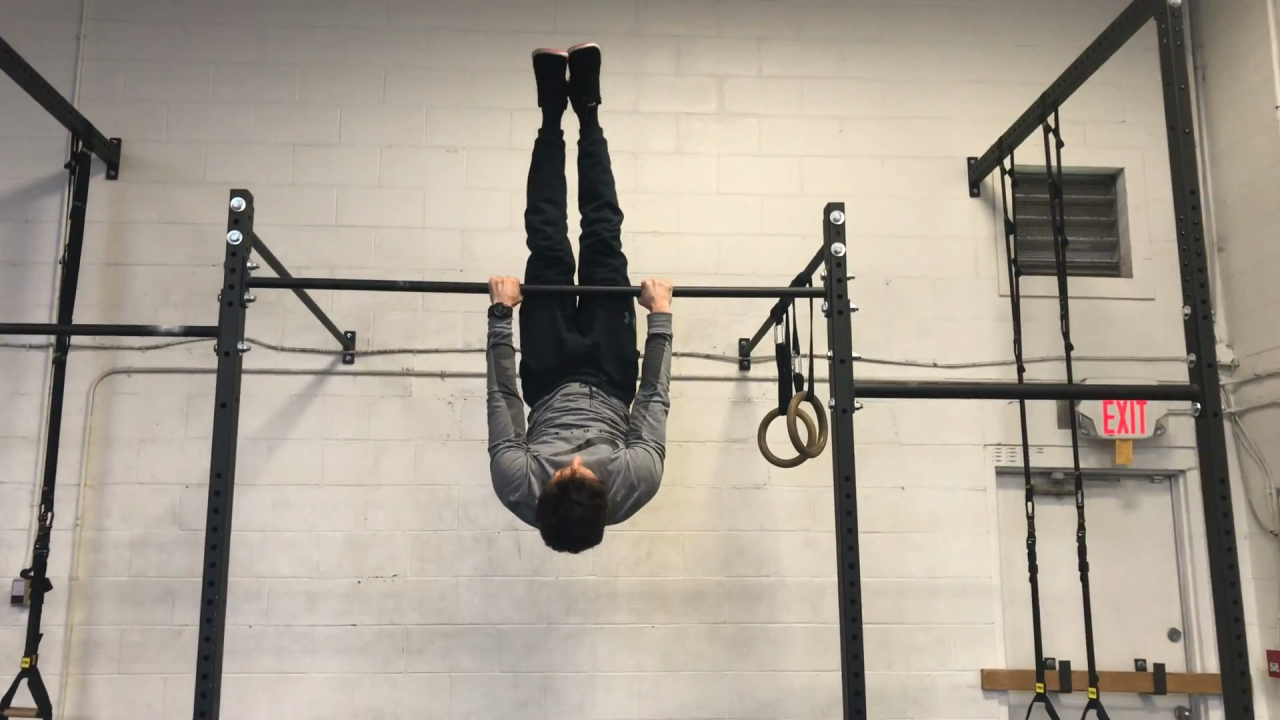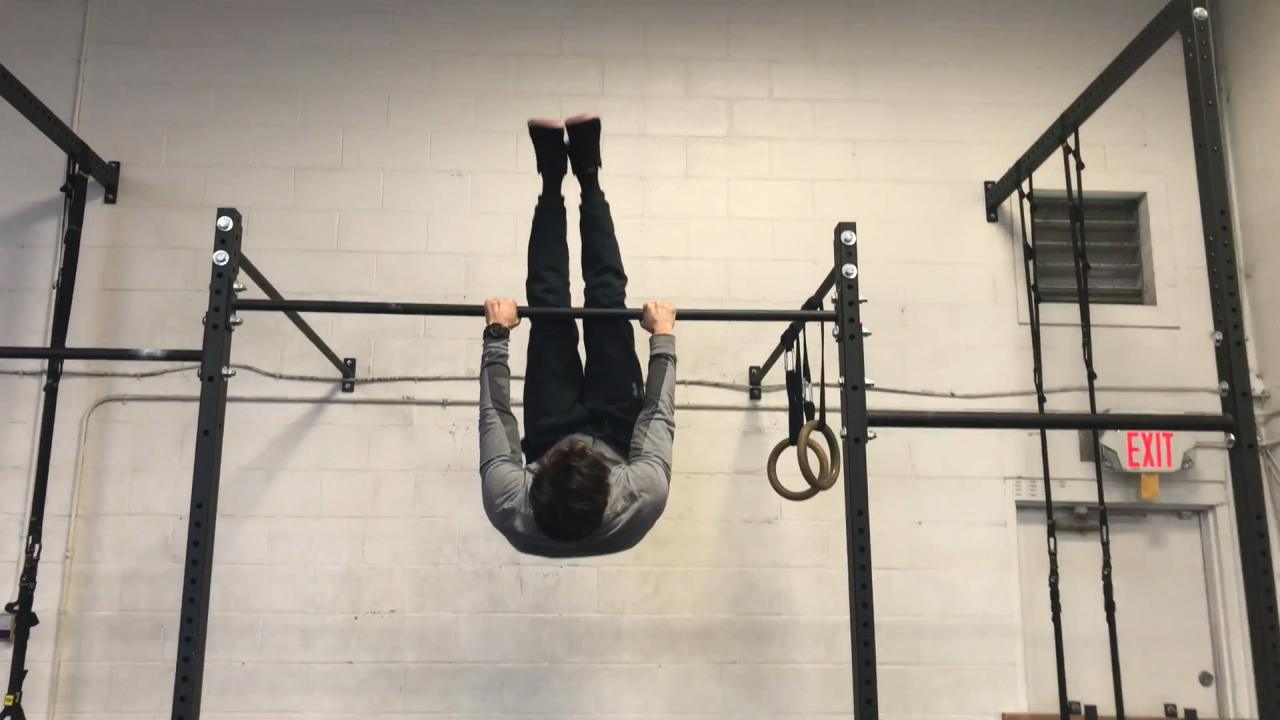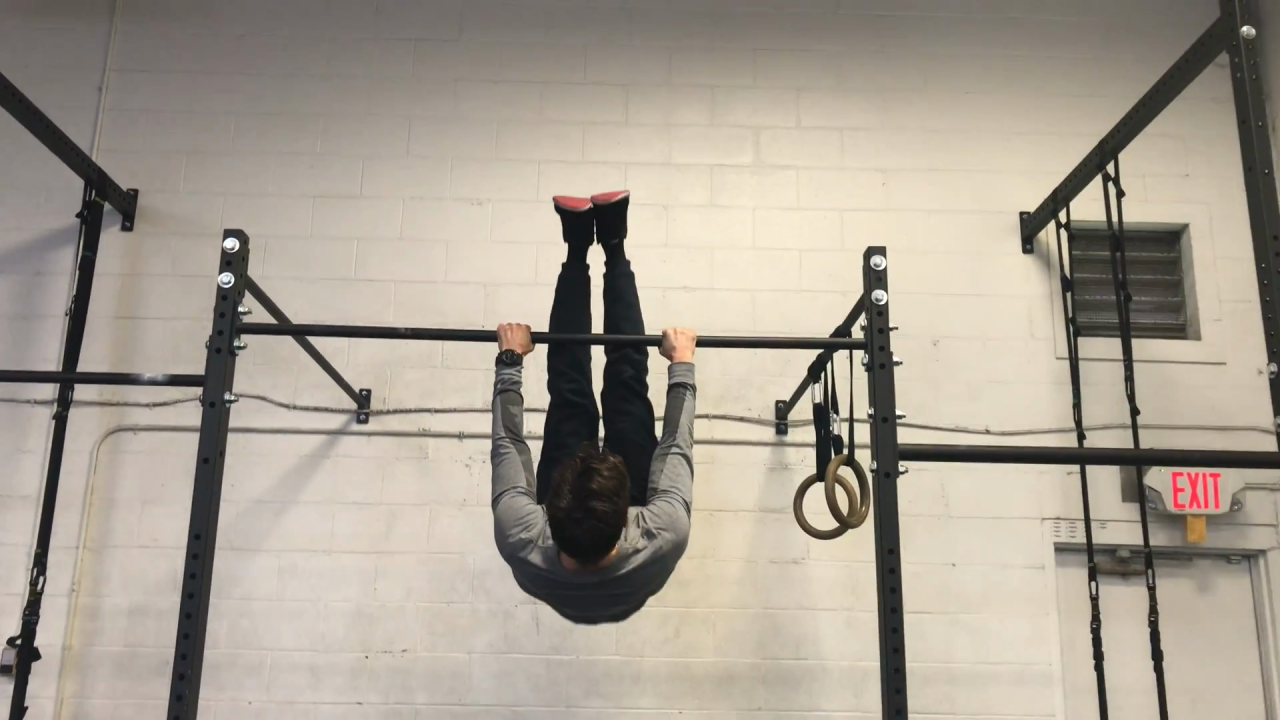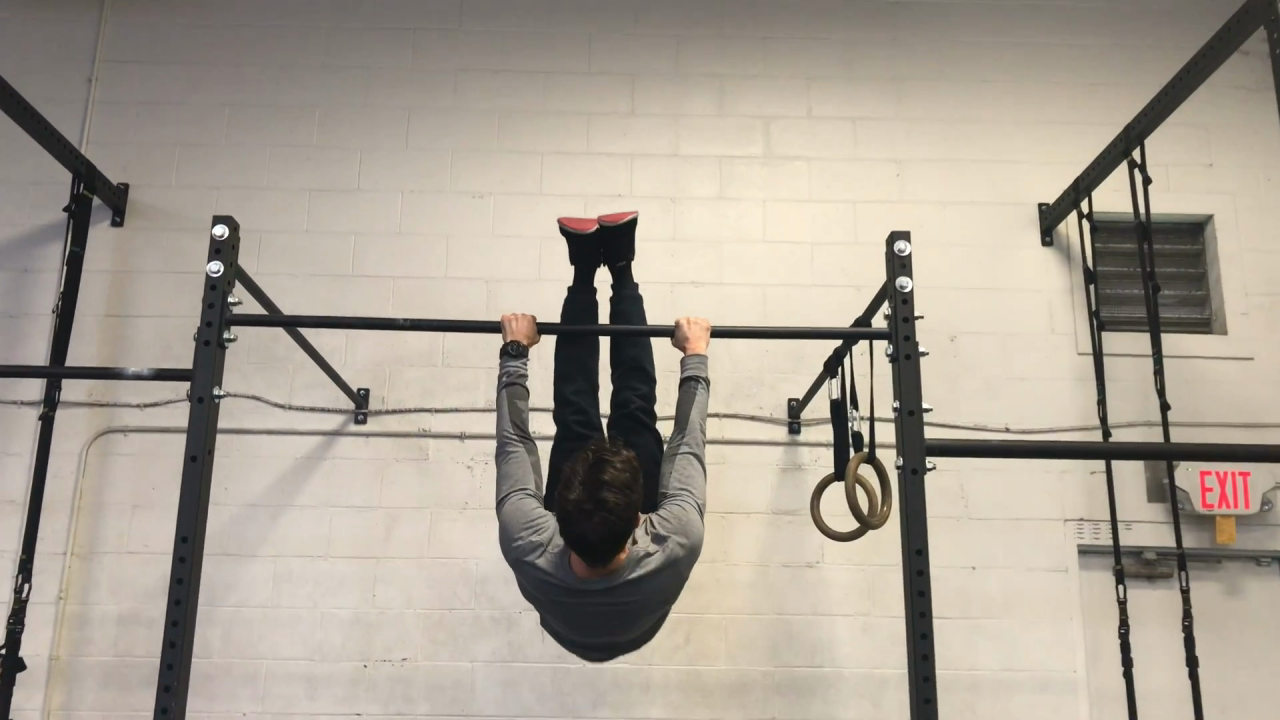
dt=0.5s
person 1, frame 1
left shoulder: (517, 489)
right shoulder: (636, 485)
left elbow: (502, 396)
right elbow: (654, 398)
left wrist: (501, 314)
right wrist: (660, 317)
left hip: (550, 383)
right hip: (607, 384)
left knee: (549, 255)
right knee: (602, 252)
left ankle: (554, 118)
right ankle: (585, 115)
person 1, frame 2
left shoulder: (512, 516)
right shoulder: (639, 508)
left elbow: (494, 414)
right elbow: (658, 416)
left wrist: (496, 336)
right wrist: (662, 340)
left hip: (546, 435)
right hip: (613, 437)
left knee: (551, 321)
right knee: (608, 313)
left ankle: (552, 181)
right ankle: (587, 177)
person 1, frame 3
left shoulder: (525, 548)
right shoulder: (659, 545)
left elbow: (506, 443)
right elbow: (676, 447)
left wrist: (510, 361)
right wrist: (682, 367)
left knee: (569, 396)
right knee: (626, 387)
left ankle: (578, 249)
right ankle: (612, 247)
person 1, frame 4
left shoulder: (531, 551)
right shoulder: (671, 552)
left elbow: (514, 441)
right elbow: (688, 446)
left wrist: (515, 353)
right wrist: (694, 359)
left knee: (574, 418)
right knee: (636, 413)
